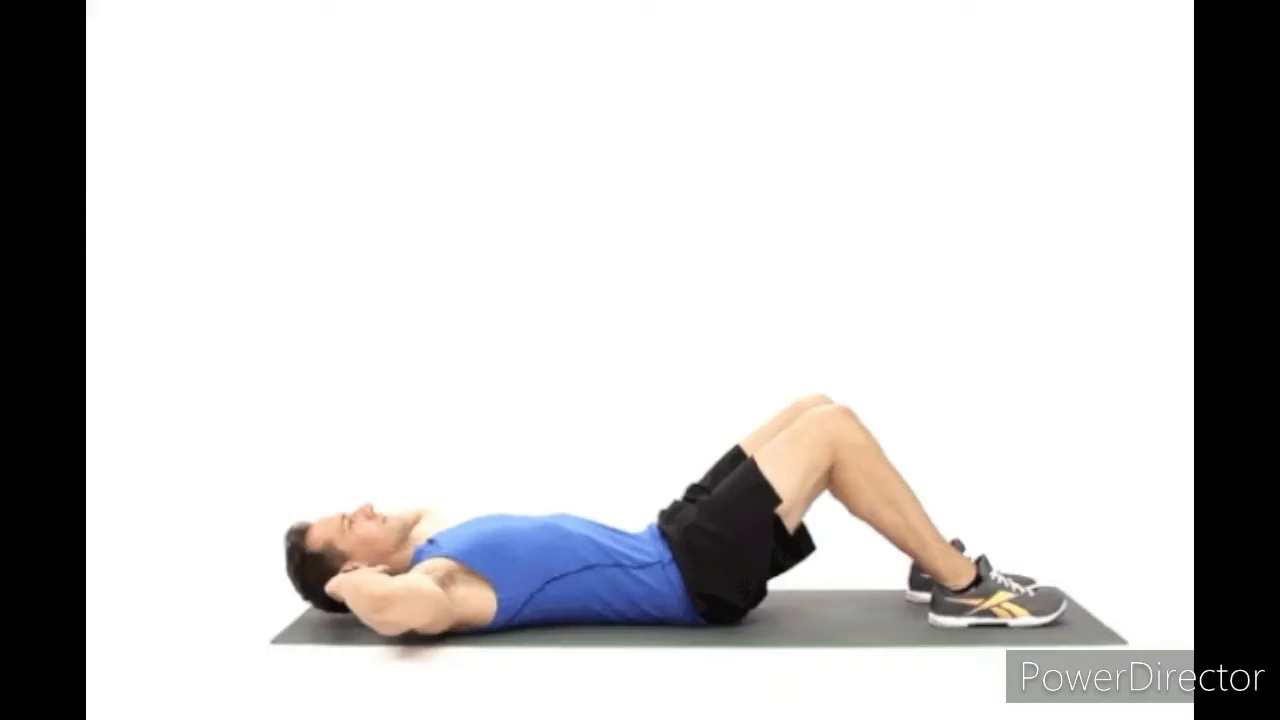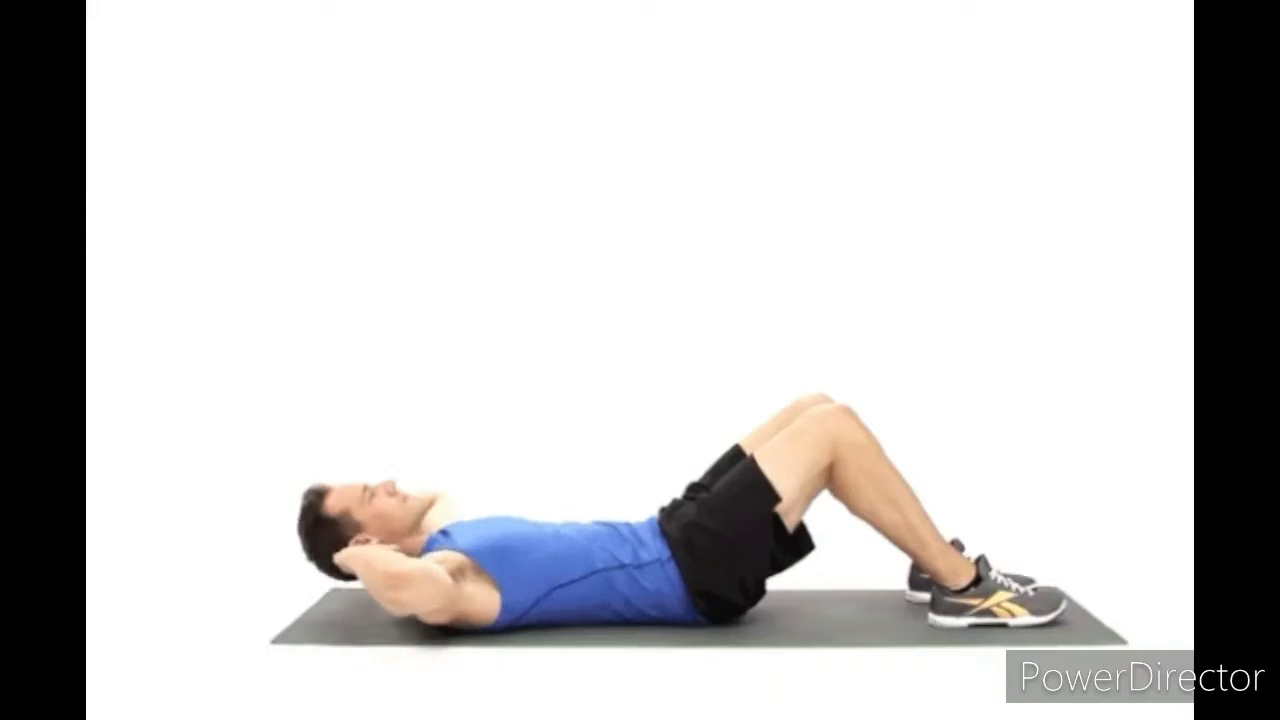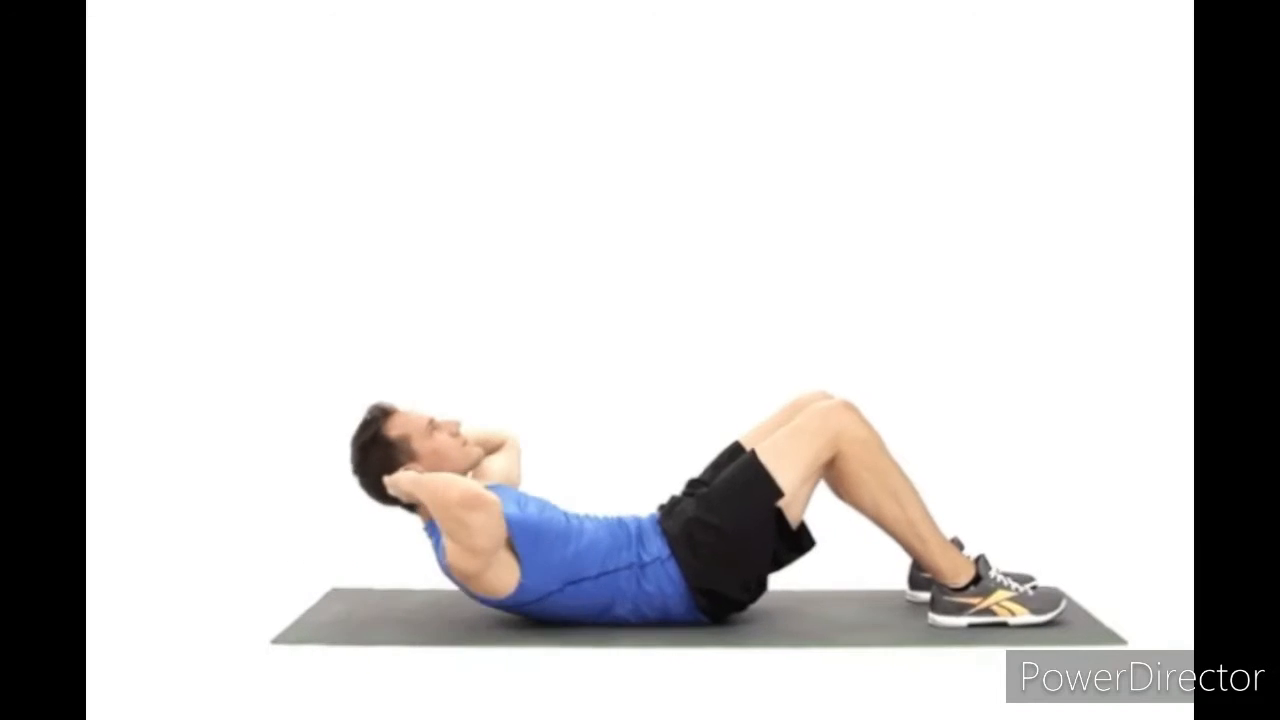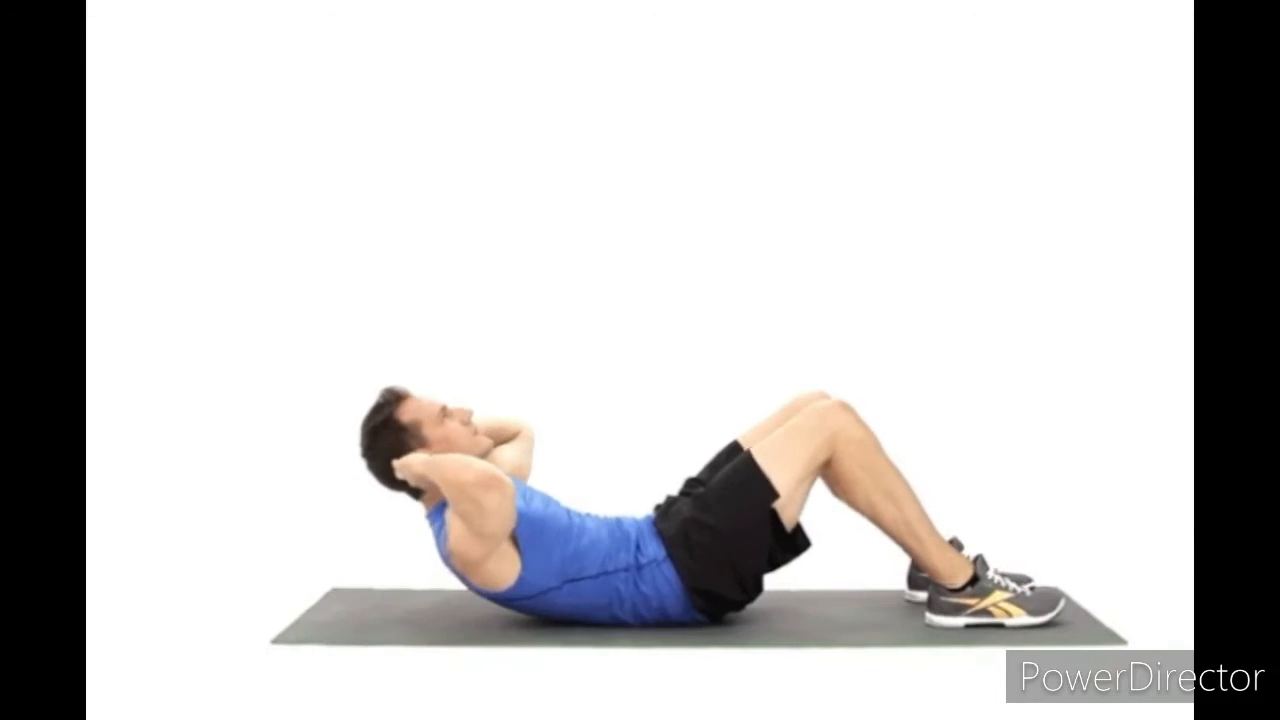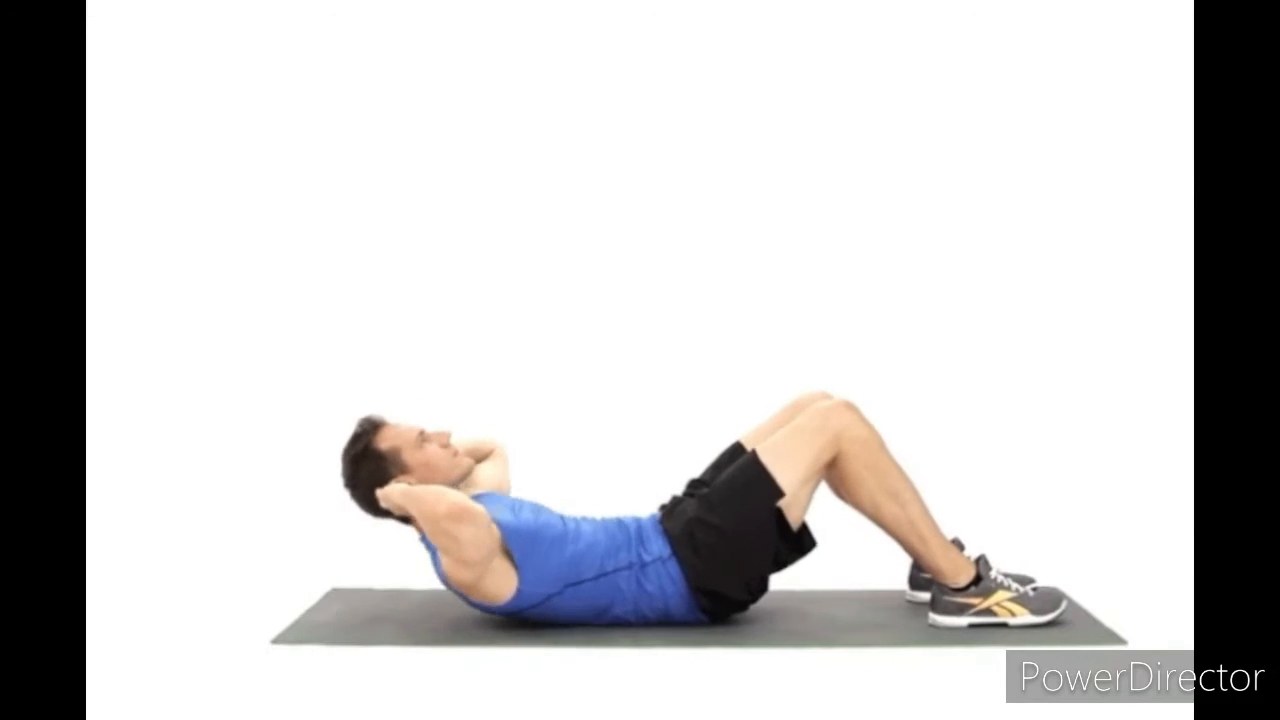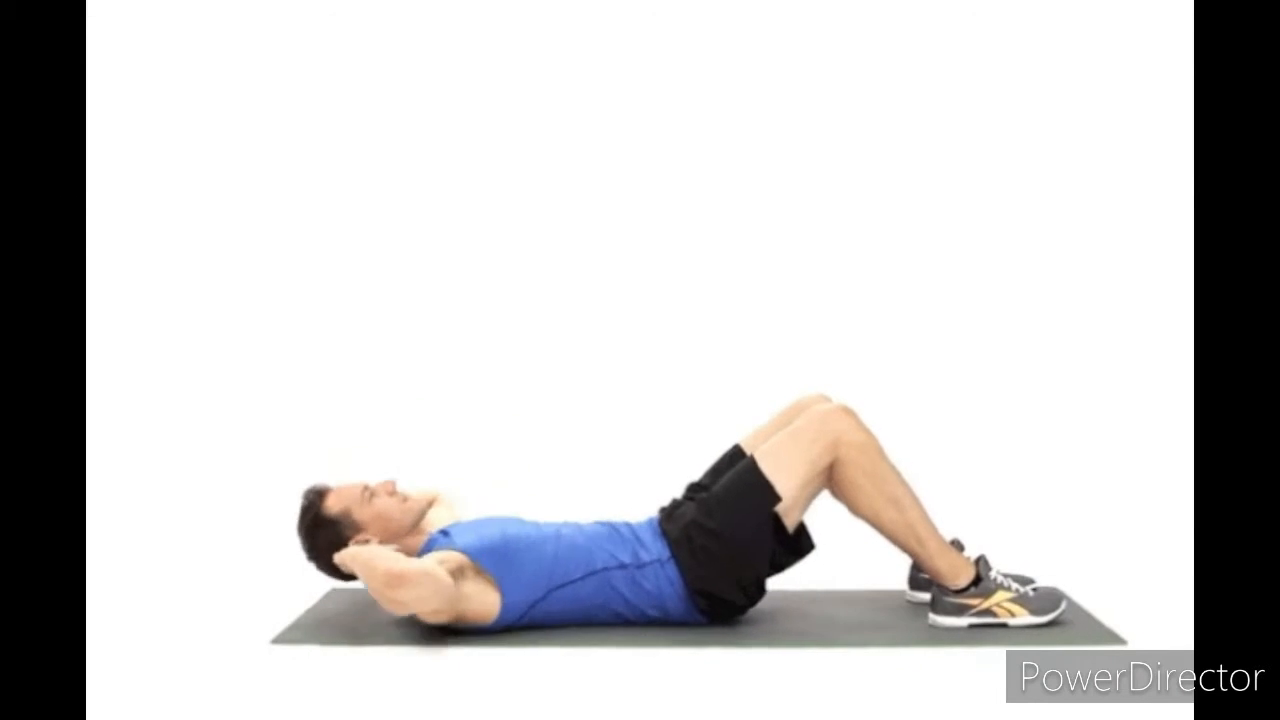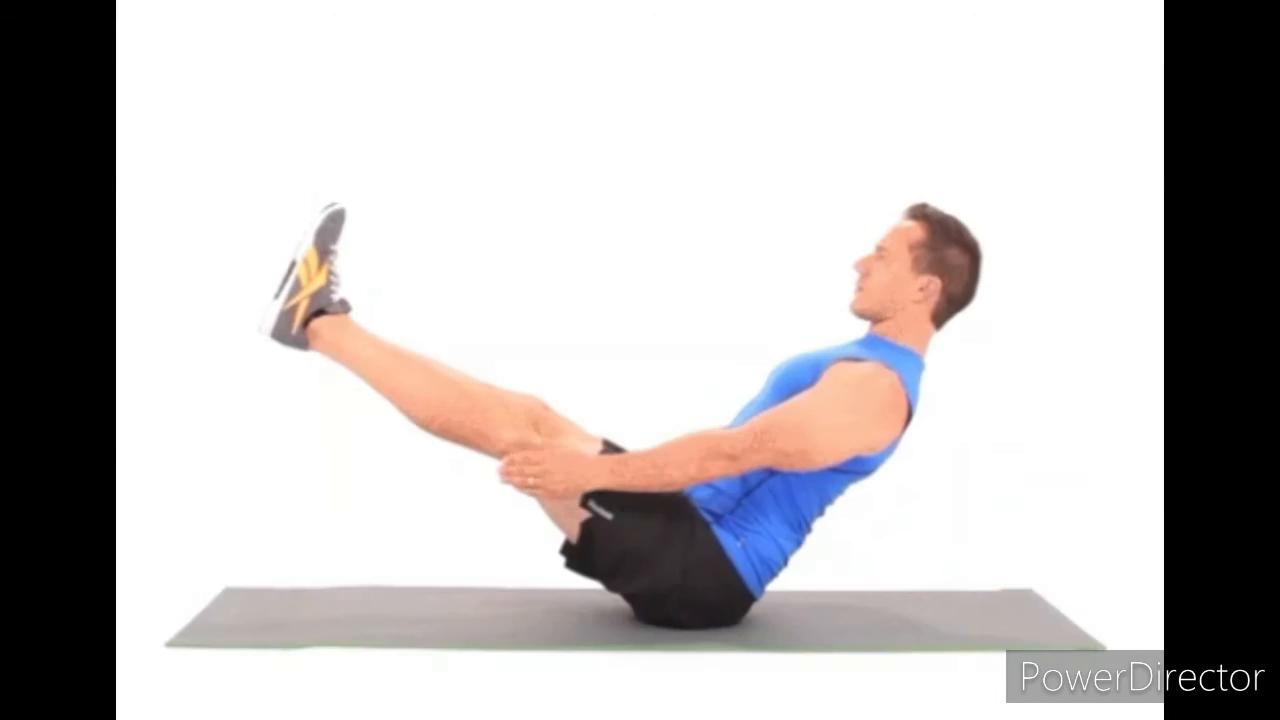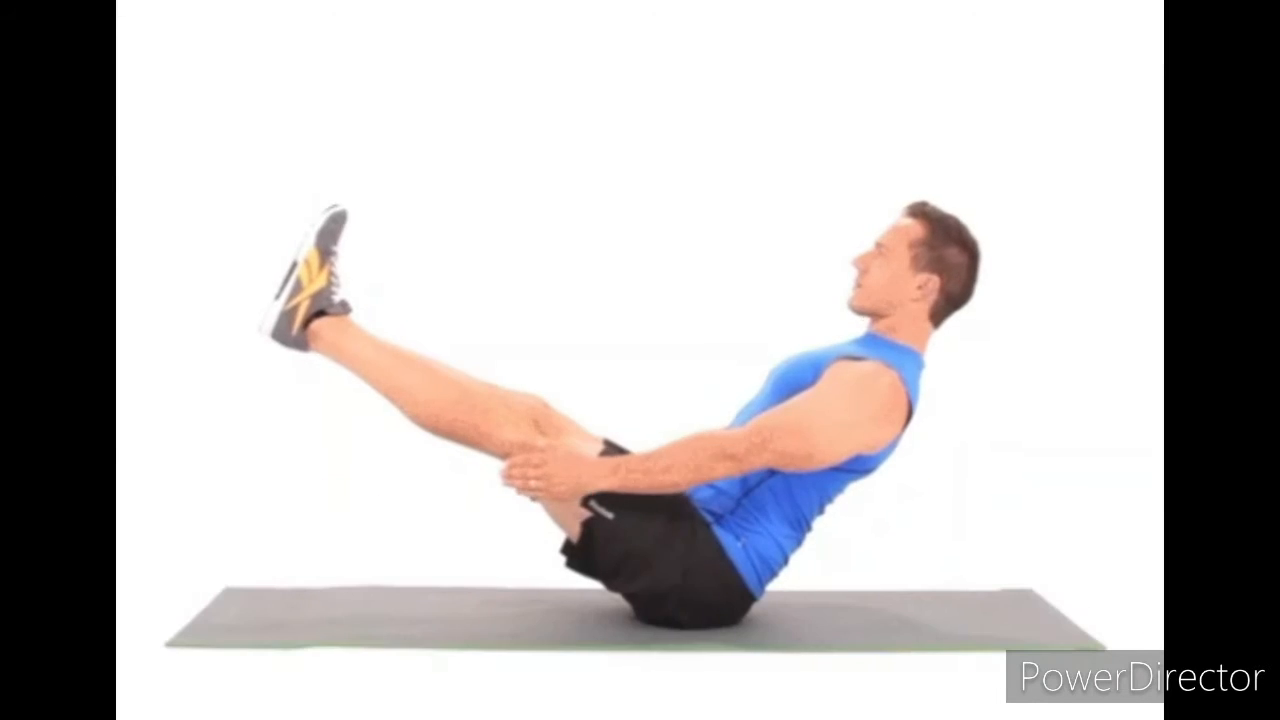
dt=0.3s
person 1, frame 1
left shoulder: (439, 556)
right shoulder: (434, 586)
left elbow: (422, 515)
right elbow: (399, 608)
left wrist: (380, 544)
right wrist: (348, 583)
left hip: (669, 544)
right hip: (694, 577)
left knee: (819, 410)
right knee: (832, 429)
left ankle: (939, 565)
right ankle: (966, 589)
person 1, frame 2
left shoulder: (445, 545)
right shoulder: (443, 583)
left elbow: (436, 502)
right elbow: (408, 585)
left wrist: (413, 513)
right wrist: (366, 553)
left hip: (670, 539)
right hip: (693, 576)
left knee: (819, 409)
right knee: (832, 428)
left ankle: (938, 567)
right ankle: (964, 588)
person 1, frame 3
left shoulder: (477, 508)
right shoulder: (469, 551)
left elbow: (504, 443)
right elbow: (465, 499)
left wrist: (449, 445)
right wrist: (413, 484)
left hip: (673, 536)
right hip: (696, 573)
left knee: (821, 408)
right knee: (836, 423)
left ankle: (939, 565)
right ankle: (965, 587)
person 1, frame 4
left shoulder: (475, 498)
right shoulder: (470, 538)
left elbow: (519, 432)
right elbow: (488, 481)
left wrist: (461, 431)
right wrist: (425, 461)
left hip: (669, 536)
right hip: (690, 575)
left knee: (818, 407)
right knee: (831, 423)
left ankle: (939, 566)
right ankle: (961, 588)
person 1, frame 5
left shoulder: (472, 512)
right shoulder: (467, 562)
left elbow: (495, 450)
right elbow: (455, 516)
left wrist: (442, 463)
right wrist: (407, 496)
left hip: (677, 537)
right hip: (697, 573)
left knee: (820, 408)
right knee: (837, 422)
left ankle: (940, 567)
right ankle: (966, 586)
person 1, frame 6
left shoulder: (447, 541)
right shoulder: (444, 580)
left elbow: (435, 502)
right elbow: (404, 586)
right wrist: (357, 556)
left hip: (673, 541)
right hip: (695, 572)
left knee: (819, 412)
right knee: (834, 428)
left ankle: (942, 567)
right ankle: (962, 586)
person 1, frame 7
left shoulder: (874, 387)
right shoulder: (862, 366)
left elbow: (732, 454)
left wrist: (590, 472)
right wrist: (595, 469)
left hip: (702, 569)
right hip: (698, 544)
left knee: (523, 428)
right knee: (529, 422)
left ankle: (320, 322)
right ankle: (323, 322)
person 1, frame 8
left shoulder: (874, 385)
right shoulder: (862, 363)
left elbow: (736, 453)
left wrist: (594, 476)
right wrist: (597, 469)
left hip: (703, 569)
right hip: (700, 542)
left knee: (523, 427)
right knee: (532, 420)
left ankle: (321, 324)
right ankle: (324, 322)
